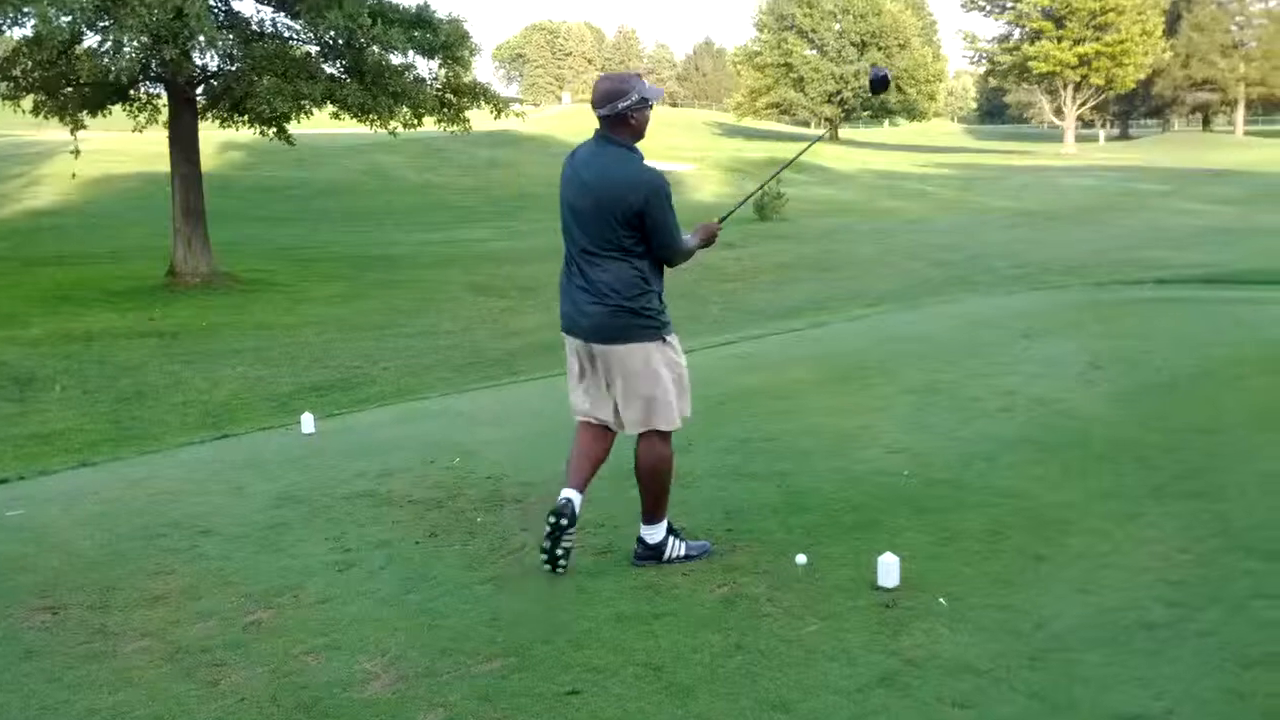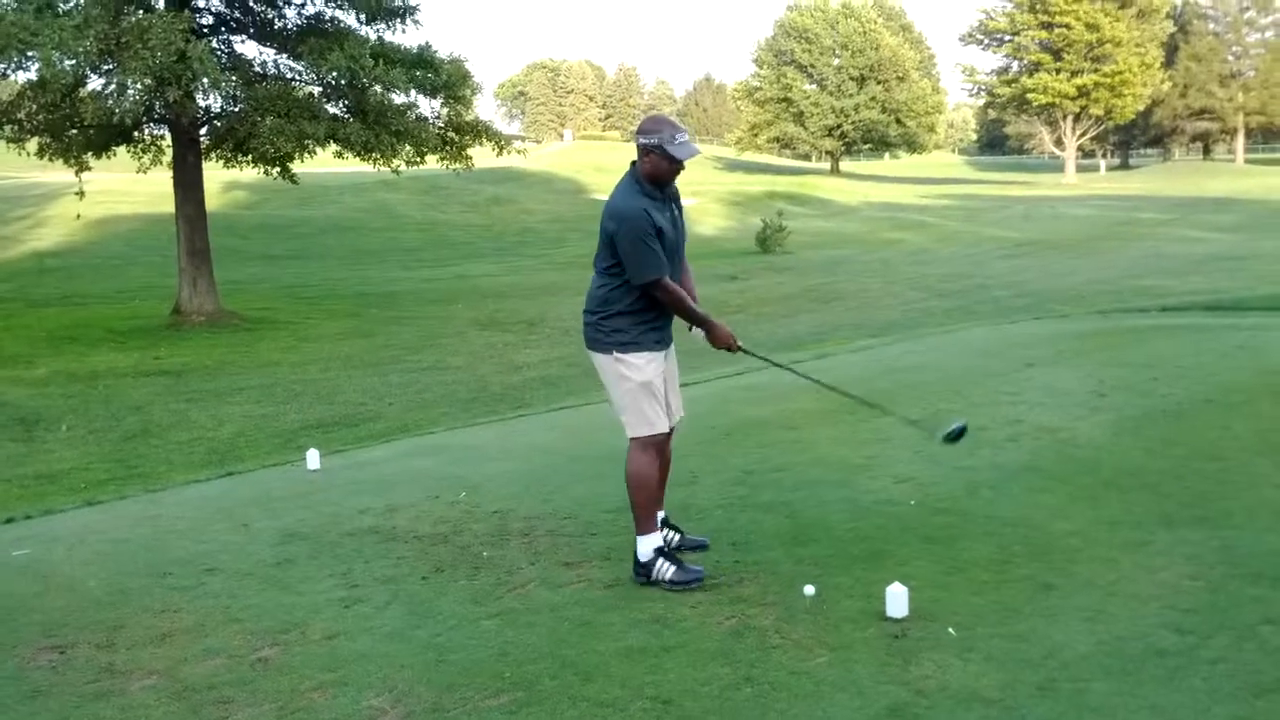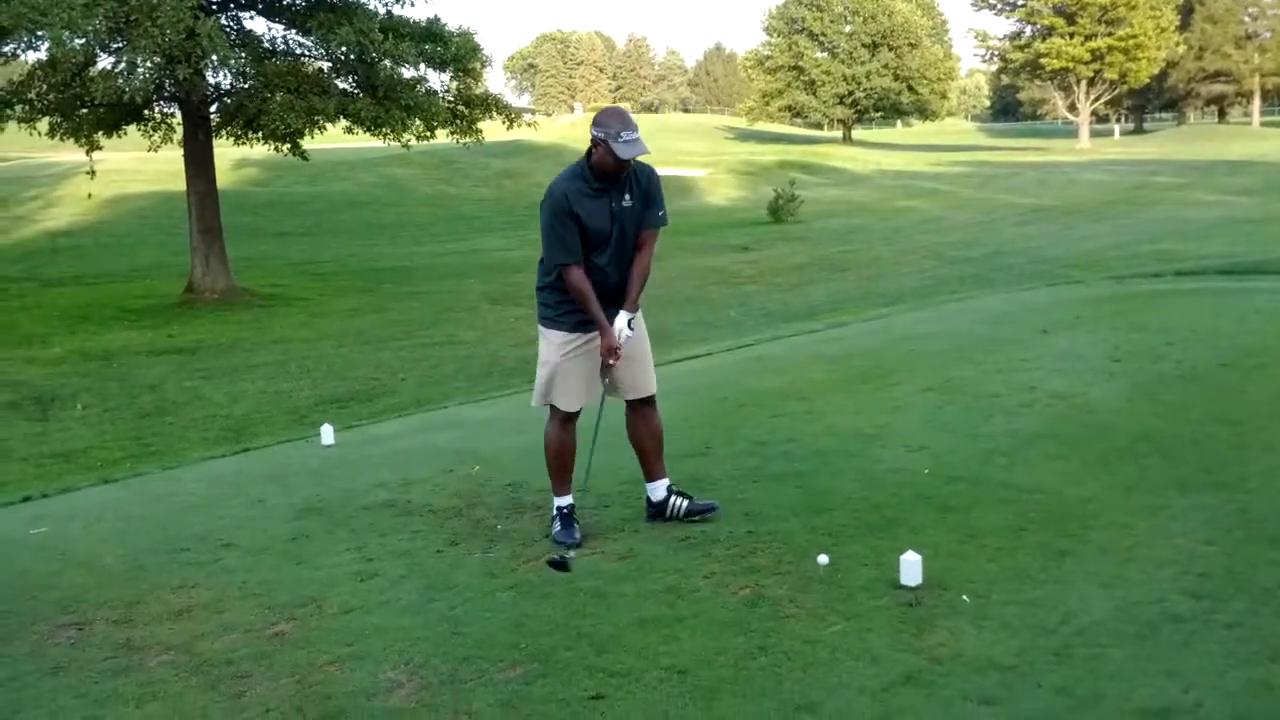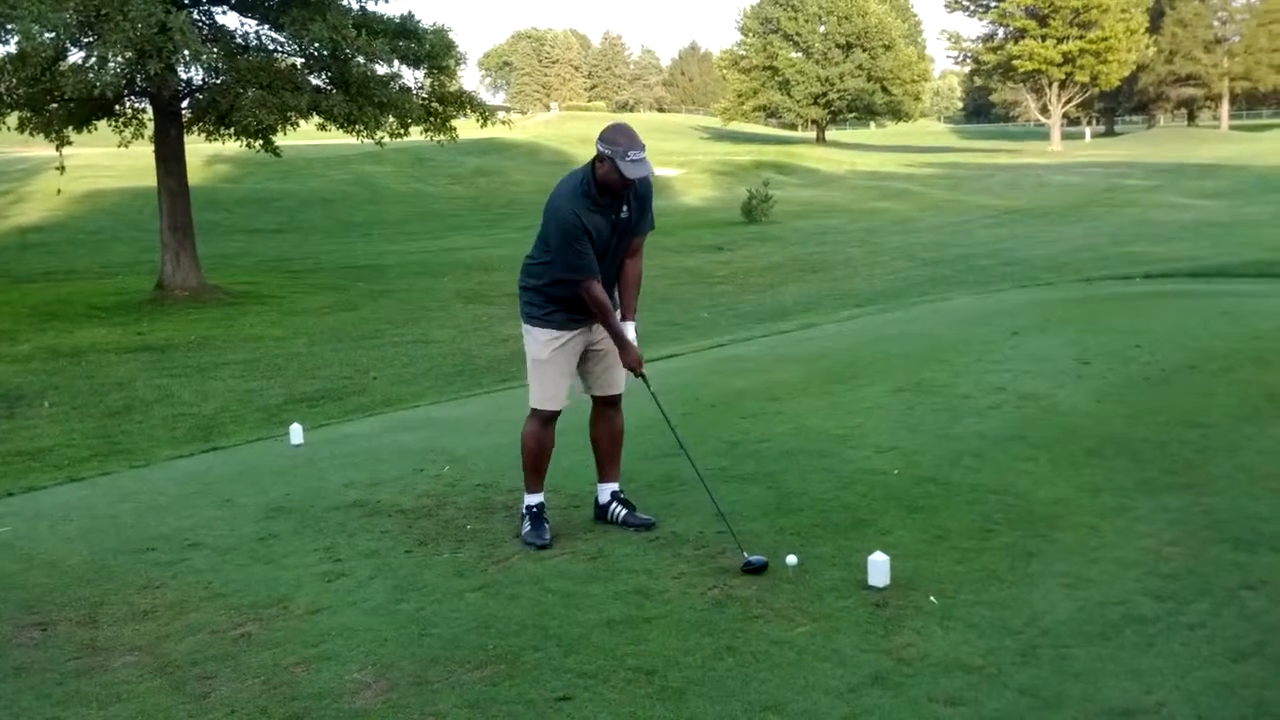
dt=0.7s
person 1, frame 1
left shoulder: (576, 161)
right shoulder: (645, 181)
right elbow: (669, 255)
left wrist: (681, 237)
right wrist: (700, 238)
left hip: (579, 317)
right hip: (631, 324)
left knee: (596, 421)
right knee: (654, 429)
left ankle: (567, 505)
right ankle: (654, 537)
person 1, frame 2
left shoulder: (666, 192)
right shoulder: (630, 211)
left elbow: (679, 262)
right elbow: (658, 285)
left wrist: (698, 311)
right wrist: (708, 325)
left hip: (655, 333)
right hip: (623, 338)
left knee: (662, 431)
right knee: (647, 437)
left ankle: (653, 524)
right ankle: (648, 554)
person 1, frame 3
left shoulder: (646, 180)
right shoulder: (562, 194)
left elbow: (644, 251)
right elbow: (571, 270)
left wrist: (626, 313)
right wrist: (603, 329)
left hip: (622, 308)
right hip: (568, 315)
left knee: (643, 399)
right knee: (564, 411)
left ankle: (660, 495)
right ankle: (563, 508)
person 1, frame 4
left shoulder: (639, 188)
right shoulder: (567, 206)
left elbow: (632, 256)
right elbow: (588, 285)
left wrist: (629, 322)
right wrist: (622, 345)
left hip: (601, 308)
right hip: (552, 310)
left knee: (609, 399)
right knee: (546, 409)
left ankle: (608, 497)
right ankle: (533, 505)
